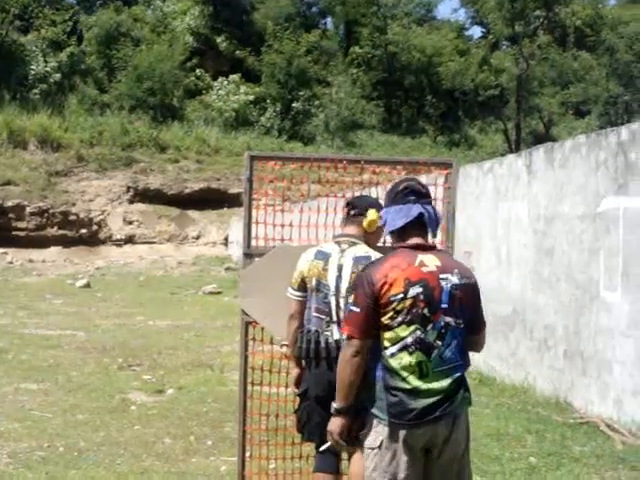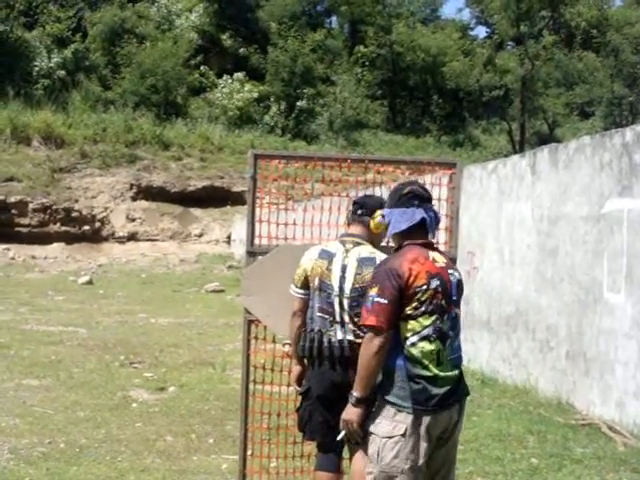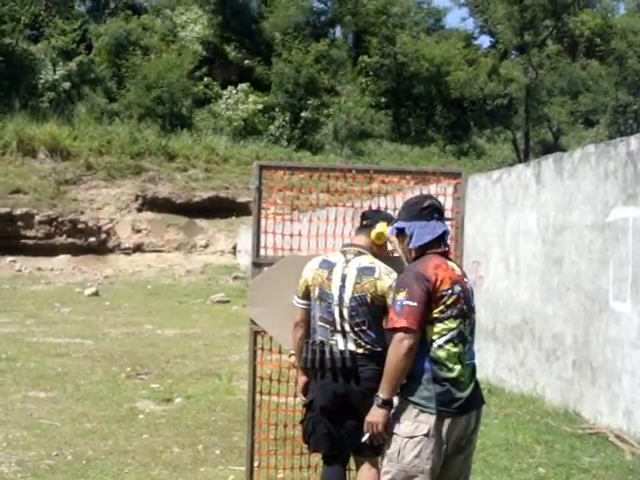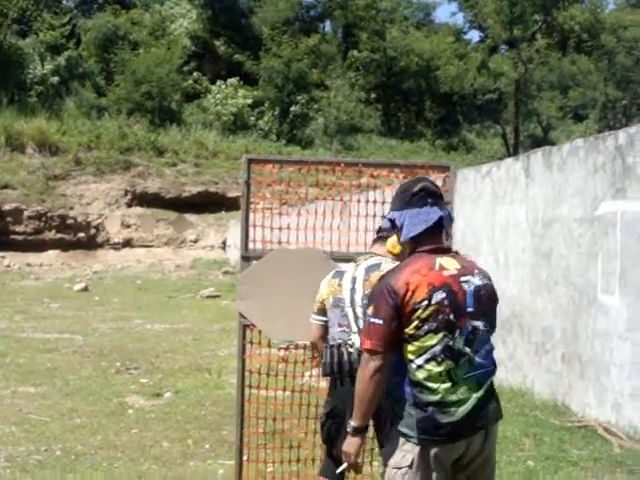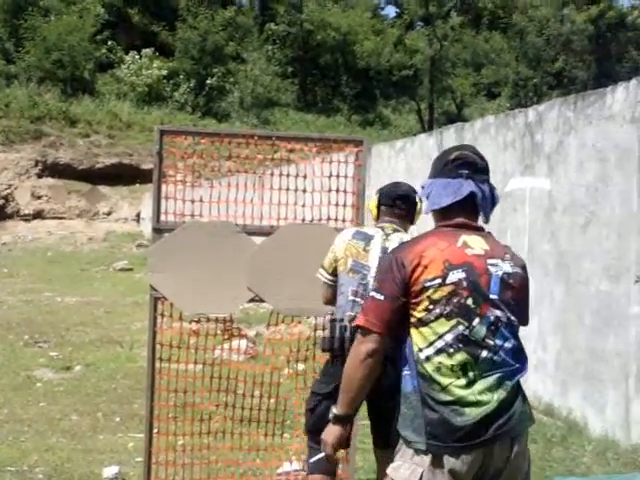
dt=1s
person 1, frame 1
left shoulder: (376, 274)
right shoulder: (462, 275)
left elbow: (355, 350)
right elbow: (476, 342)
left wrist: (341, 410)
left hip: (397, 415)
right hip: (450, 411)
person 1, frame 2
left shoulder: (394, 268)
right shoulder: (450, 269)
left elbow: (377, 340)
left wrist: (356, 400)
left hip: (407, 403)
right hip: (450, 399)
person 1, frame 3
left shoulder: (417, 274)
right shoulder: (458, 274)
left elbow: (405, 342)
left wrist: (382, 401)
left hip: (427, 406)
right hip: (466, 404)
person 1, frame 4
left shoulder: (395, 283)
right shoulder: (479, 276)
left elbow: (375, 364)
left wrist: (357, 429)
left hip: (424, 429)
right hip: (480, 421)
person 1, frame 5
left shoulder: (408, 258)
right shoulder: (512, 264)
left elbow: (369, 347)
left wrist: (341, 417)
left hip: (436, 438)
right hip: (505, 430)
person 2, frame 1
left shoulder: (310, 258)
left elbow: (295, 315)
left wrist: (296, 363)
left hip: (319, 364)
left knee: (325, 445)
right knee: (361, 444)
person 2, frame 2
left shoulder: (313, 256)
right shoulder: (382, 265)
left elbow: (298, 314)
left wrist: (297, 360)
left hip: (322, 364)
left knee: (327, 445)
person 2, frame 3
left shoulder: (314, 267)
right shoulder: (384, 276)
left elbow: (301, 325)
left wrist: (303, 371)
left hip: (325, 372)
right hip: (367, 373)
left knee: (332, 456)
right knee: (367, 455)
person 2, frame 4
left shoulder: (332, 279)
right shoulder: (393, 270)
left elbow: (316, 339)
left hip: (344, 378)
right hip: (386, 372)
left knee: (335, 456)
person 2, frame 5
left shoulder: (347, 239)
left elbow: (327, 296)
left hip: (347, 354)
right hip: (393, 359)
left knee: (321, 440)
right knee: (390, 446)
